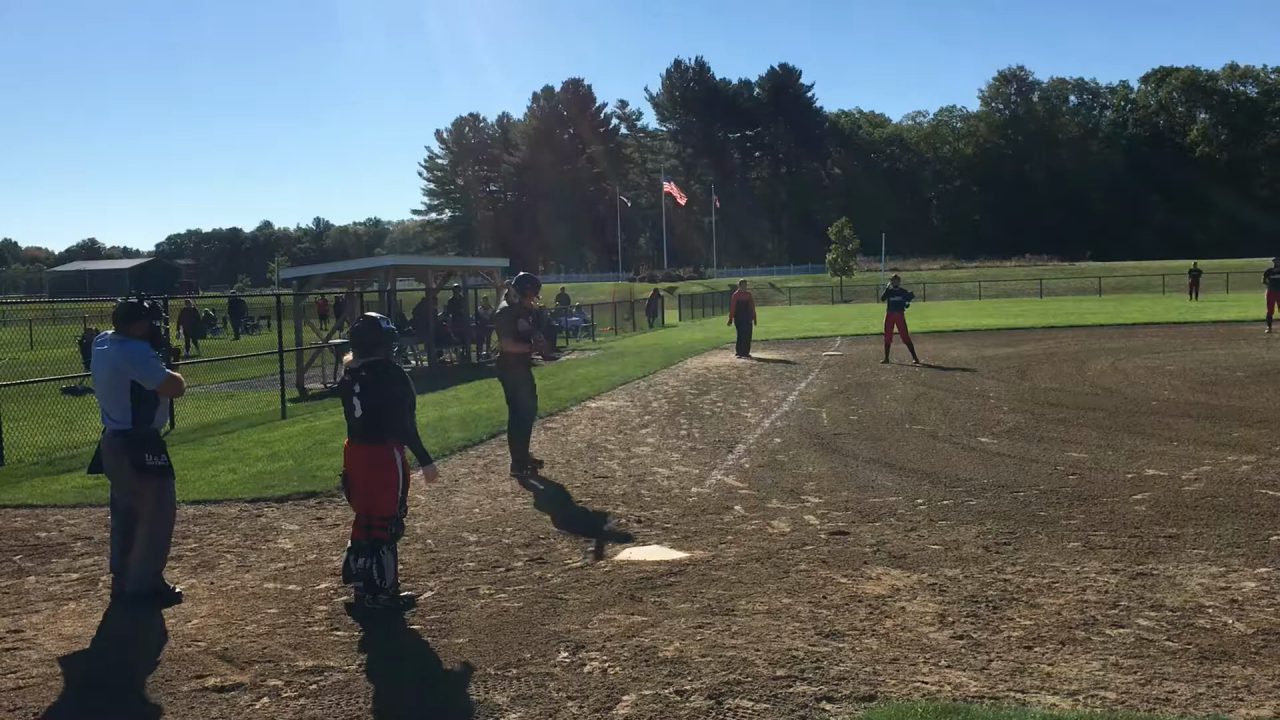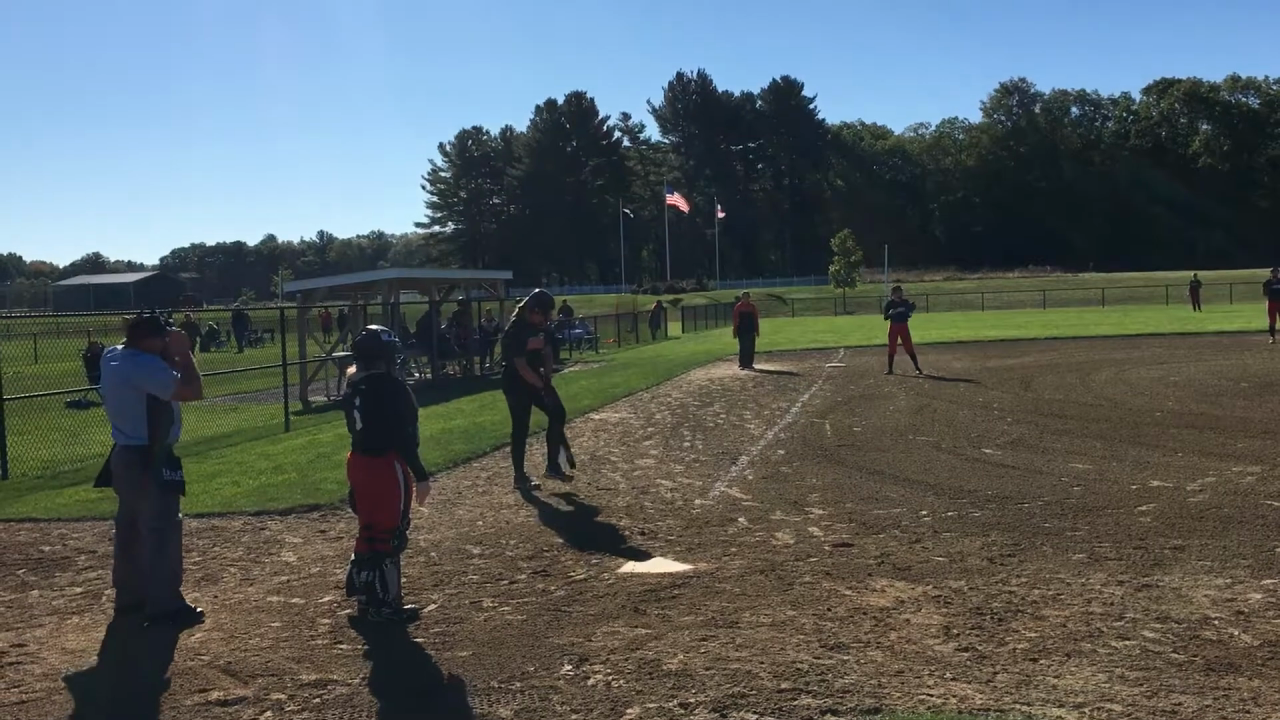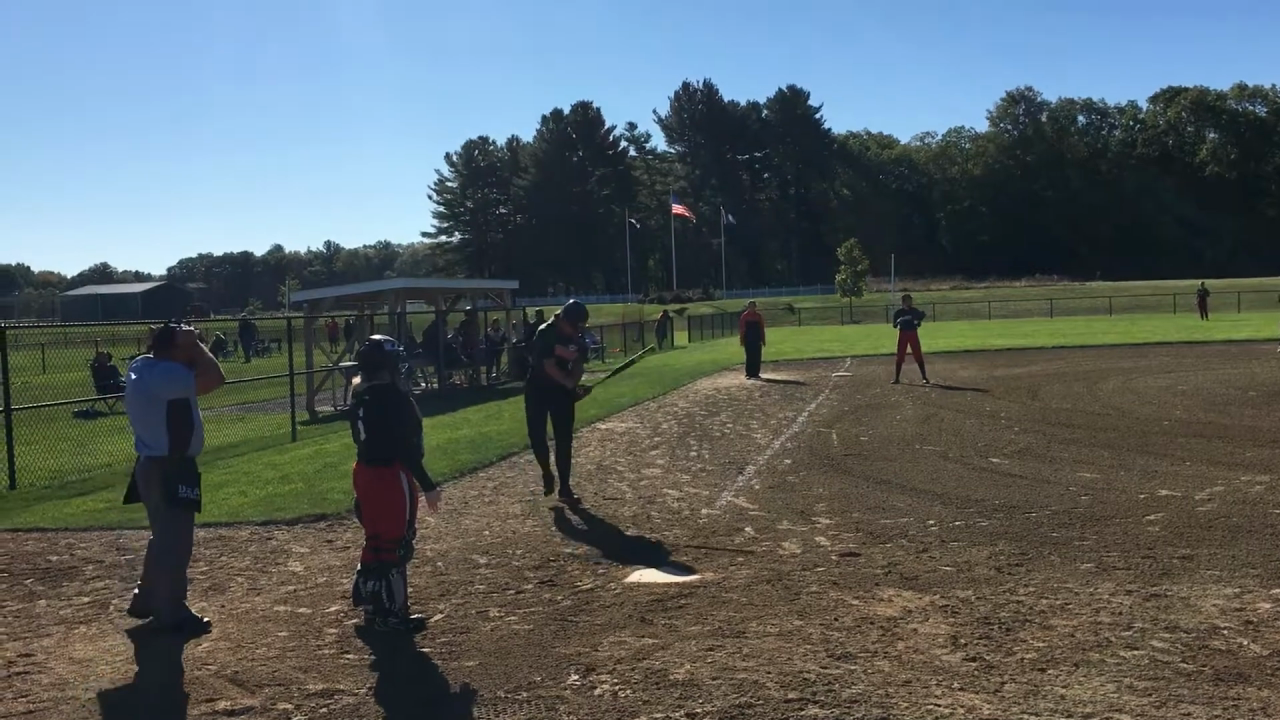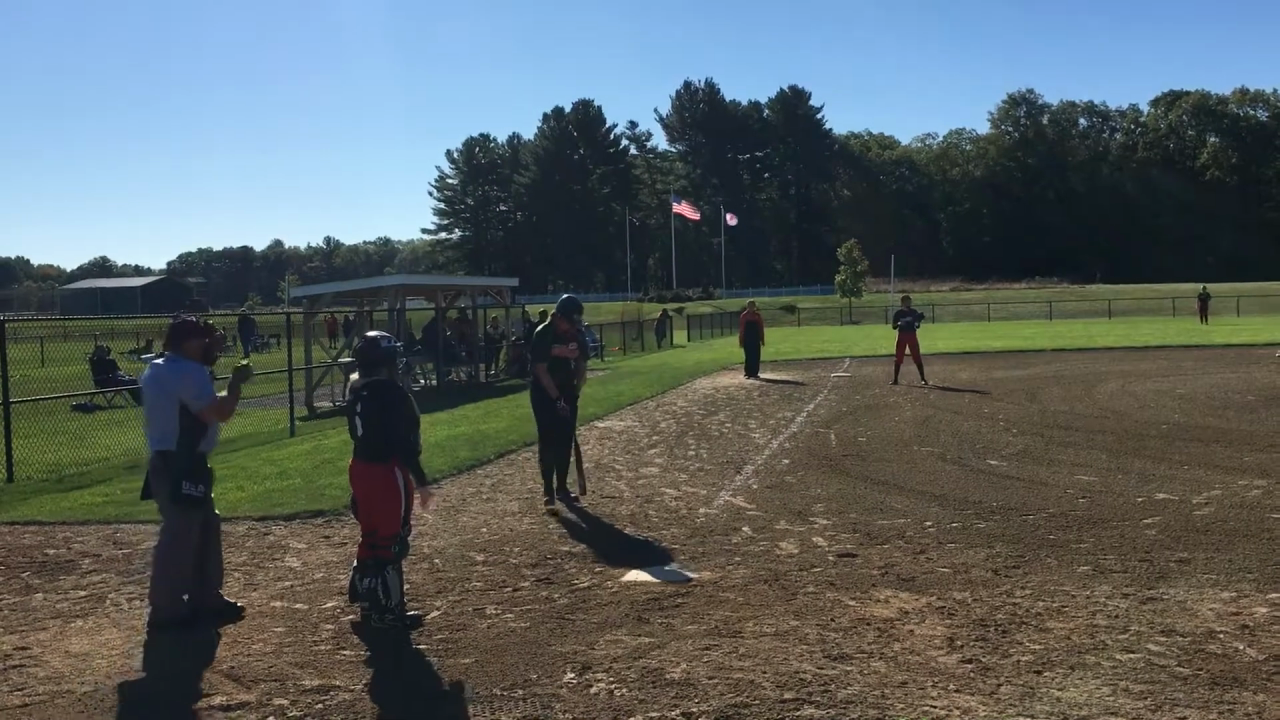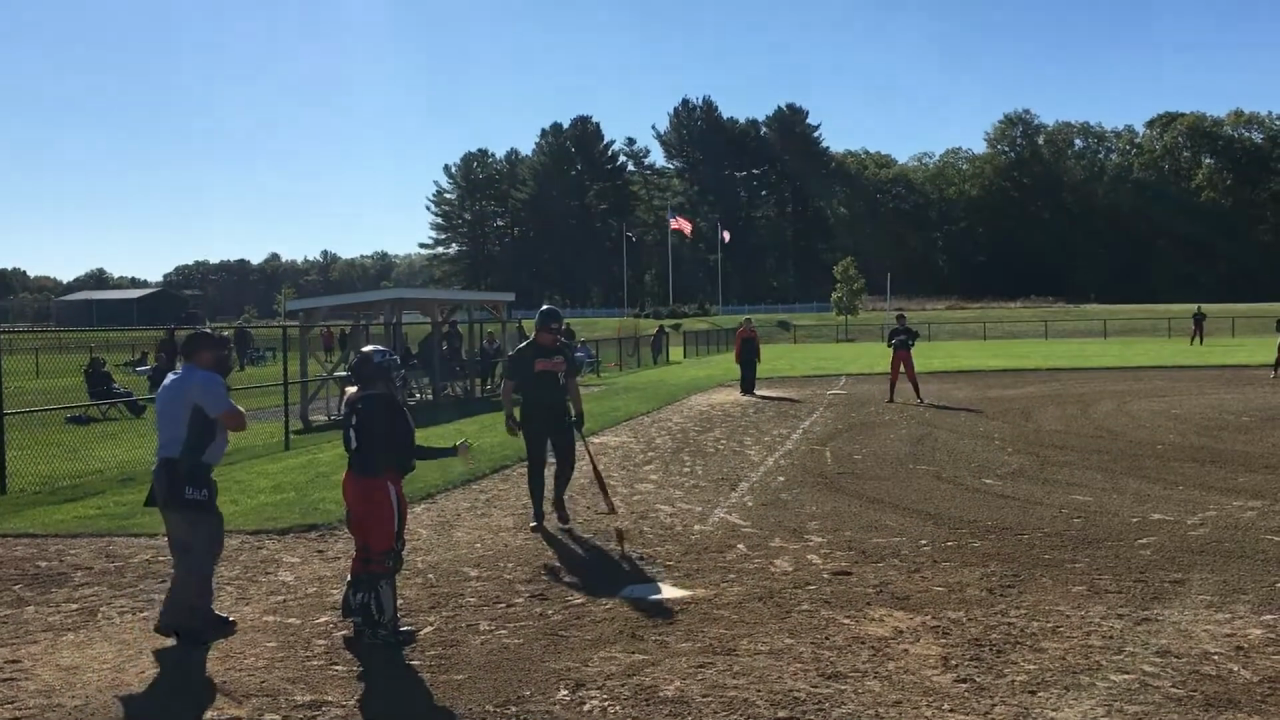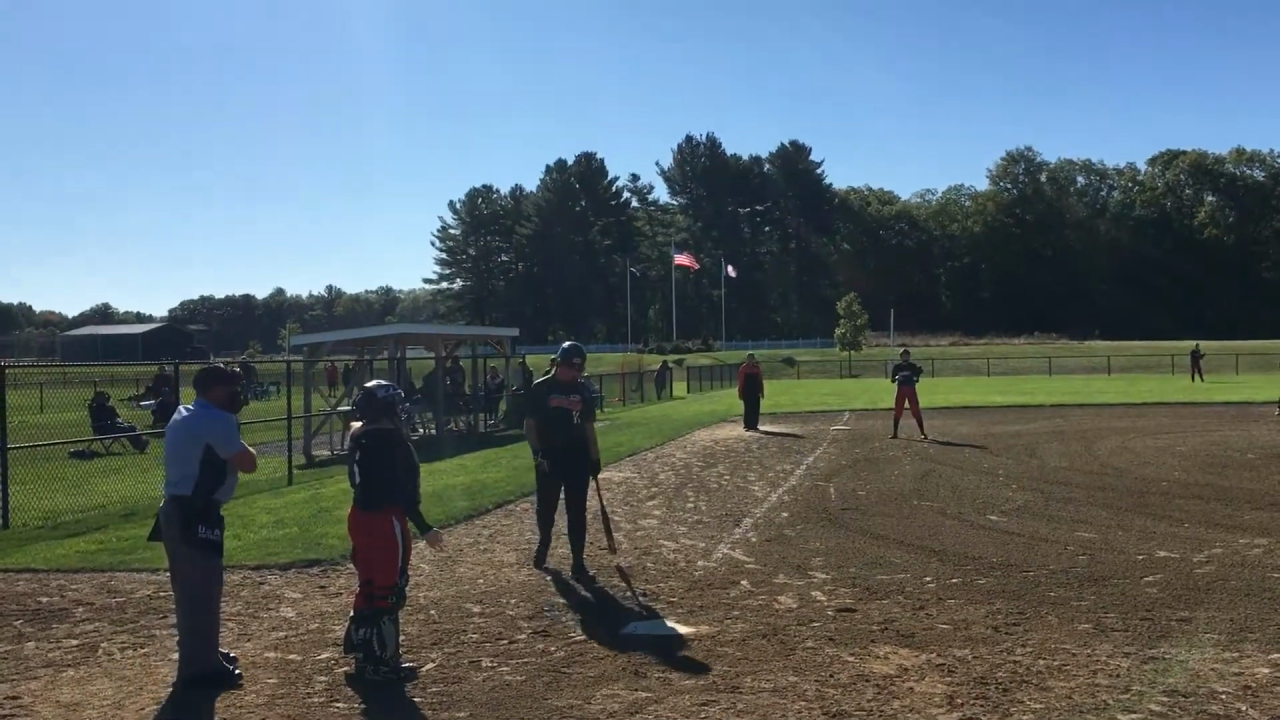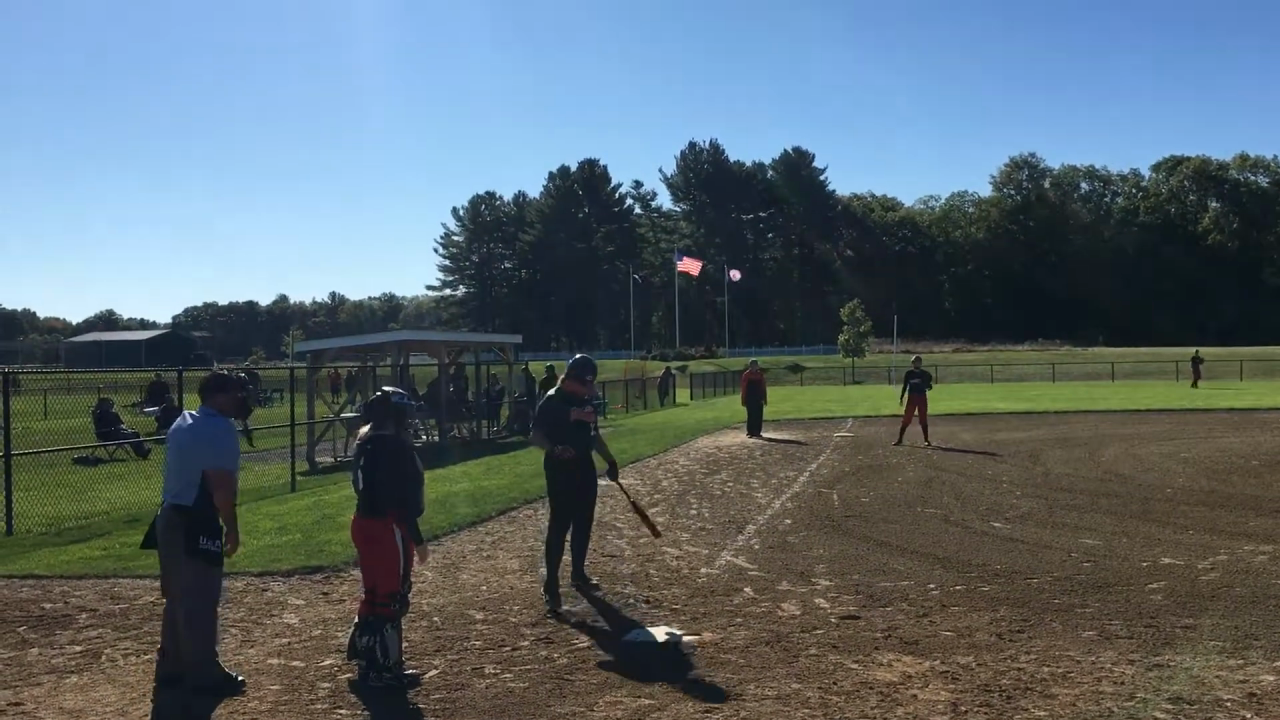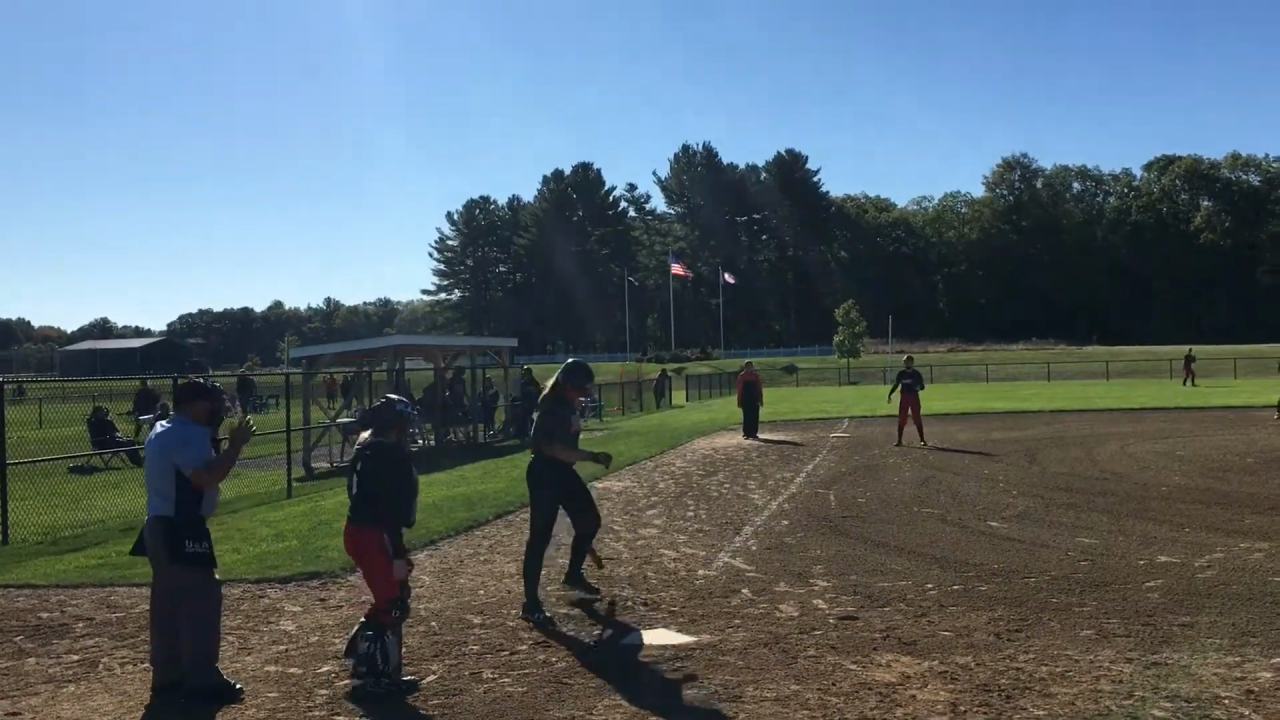
dt=0.5s
person 1, frame 1
left shoulder: (103, 344)
right shoulder: (136, 352)
right elbow: (175, 388)
right wrist: (166, 370)
left hip: (115, 442)
right hip: (138, 444)
left knee: (125, 514)
right knee: (156, 512)
left ankle: (124, 582)
right ankle: (145, 584)
person 1, frame 2
left shoulder: (112, 358)
right shoulder: (146, 366)
right elbow: (192, 391)
right wrist: (183, 353)
left hip: (125, 456)
right hip: (150, 460)
left knee: (130, 529)
right knee: (163, 530)
left ankle: (130, 596)
right ankle: (165, 603)
person 1, frame 3
left shoulder: (141, 368)
right shoulder: (166, 375)
right elbow: (214, 379)
right wrist: (194, 343)
left hip: (153, 466)
right hip: (171, 471)
left knee: (164, 537)
right knee: (174, 541)
left ankle: (147, 599)
right ankle: (171, 614)
person 1, frame 4
left shoulder: (157, 368)
right shoulder: (188, 372)
right elbow: (217, 412)
left wrist: (210, 352)
right wrist: (236, 382)
left hip: (170, 463)
right hip: (181, 468)
left knee: (205, 529)
right knee: (178, 538)
left ankle: (206, 599)
right ankle: (167, 610)
person 1, frame 5
left shoulder: (175, 381)
right shoulder: (204, 381)
right elbow: (237, 422)
right wrist: (231, 408)
left hip: (175, 474)
right hip: (186, 478)
left knee: (191, 548)
right knee: (204, 545)
left ankle: (198, 614)
right ankle: (176, 616)
person 1, frame 6
left shoulder: (182, 416)
right shoulder: (217, 420)
right elbow: (248, 464)
right wrist: (242, 448)
left hip: (177, 511)
right hip: (196, 516)
left knee: (192, 588)
right knee: (201, 590)
left ankle: (201, 654)
right ankle: (199, 667)
person 1, frame 7
left shoulder: (183, 422)
right shoulder: (220, 429)
right elbow: (221, 485)
right wrist: (232, 529)
left hip: (171, 518)
right hip: (196, 524)
left knee: (179, 597)
right knee: (201, 600)
left ankle: (173, 667)
right ankle: (204, 674)
person 1, frame 8
left shoulder: (164, 430)
right shoulder: (188, 434)
right elbow: (208, 479)
left wrist: (222, 440)
right wrist: (236, 443)
left hip: (161, 527)
right hip: (182, 532)
left knee: (167, 604)
right knee: (200, 602)
left ankle: (169, 676)
right ankle: (201, 680)
person 2, frame 1
left shoulder: (349, 374)
right shoulder: (390, 374)
left elbow: (353, 417)
right elbow: (402, 423)
right wrist: (424, 460)
left hip: (356, 451)
right hip: (384, 453)
left knee: (365, 519)
right knee: (386, 522)
left ankle: (363, 585)
right ankle: (381, 592)
person 2, frame 2
left shoulder: (354, 386)
right shoulder: (390, 387)
left elbow: (357, 428)
right elbow: (402, 436)
right wrist: (421, 475)
left hip: (360, 463)
right hip: (386, 465)
left knee: (369, 531)
right knee: (390, 535)
left ankle: (366, 598)
right ankle: (385, 604)
person 2, frame 3
left shoulder: (359, 395)
right shoulder: (394, 397)
left elbow: (364, 438)
right elbow: (406, 446)
right wrist: (427, 485)
left hip: (366, 473)
right hip: (391, 476)
left knee: (376, 541)
right knee: (395, 544)
left ankle: (372, 606)
right ankle: (391, 614)
person 2, frame 4
left shoulder: (357, 390)
right shoulder: (392, 393)
left elbow: (360, 432)
right elbow: (403, 441)
right wrist: (421, 480)
left hip: (362, 467)
right hip: (387, 472)
left knee: (372, 537)
right knee: (391, 540)
left ankle: (369, 602)
right ankle: (387, 609)
person 2, frame 5
left shoulder: (353, 403)
right shoulder: (387, 406)
right elbow: (406, 450)
right wrist: (453, 451)
left hip: (356, 481)
right hip: (381, 485)
left knee: (366, 550)
right knee: (385, 554)
left ankle: (362, 616)
right ankle: (381, 624)
person 2, frame 6
left shoulder: (360, 437)
right shoulder: (391, 440)
right elbow: (402, 490)
right wrist: (425, 528)
left hip: (361, 516)
right hip: (385, 521)
left knee: (370, 587)
right knee: (389, 591)
left ankle: (365, 654)
right ankle: (381, 662)
person 2, frame 7
left shoulder: (367, 442)
right shoulder: (395, 447)
right elbow: (403, 497)
right wrist: (417, 538)
left hip: (365, 523)
right hip: (387, 527)
left knee: (375, 594)
right knee: (391, 599)
left ankle: (367, 660)
right ankle: (383, 669)
person 2, frame 8
left shoulder: (366, 449)
right shoulder: (391, 455)
right elbow: (391, 509)
right wrist: (397, 553)
left hip: (358, 531)
right hip: (374, 536)
left knee: (386, 599)
right knee: (392, 606)
left ankle: (365, 663)
right ankle: (382, 677)
person 3, frame 1
left shoulder: (526, 310)
right shoulder: (505, 313)
left elbow: (532, 334)
right elbow: (507, 345)
left wrist: (538, 342)
right wrist: (532, 347)
left hip: (522, 366)
right hip: (510, 368)
left knee: (529, 410)
right knee: (518, 413)
left ankle: (523, 456)
right ankle: (517, 464)
person 3, frame 2
left shoulder: (539, 326)
right shoulder: (515, 330)
left elbow: (545, 350)
right elbow: (521, 366)
left wrist: (547, 374)
right wrist: (542, 387)
left hip: (537, 379)
right hip: (516, 383)
left knee: (558, 414)
right knee: (521, 428)
left ankle: (553, 466)
right ankle: (519, 476)
person 3, frame 3
left shoulder: (576, 338)
right shoulder: (545, 334)
left elbow: (578, 365)
right elbow: (549, 368)
left wrist: (574, 386)
right wrist: (572, 385)
left hip: (562, 390)
right hip: (538, 389)
left knee: (564, 439)
right knee: (537, 433)
left ankle: (564, 488)
right ankle: (547, 473)
person 3, frame 4
left shoulder: (577, 336)
right shoulder: (542, 335)
left elbow: (581, 367)
right elbow: (541, 371)
left wrist: (574, 394)
right wrist: (557, 398)
left hip: (567, 392)
right hip: (545, 394)
left knee: (565, 441)
right knee: (547, 440)
left ankle: (561, 487)
right ankle: (548, 489)
person 3, frame 5
left shoulder: (565, 349)
right shoulder: (523, 352)
left elbow: (571, 383)
right elbow: (508, 387)
left wrist: (578, 413)
right wrist: (509, 415)
left hip: (559, 412)
right hip: (533, 414)
left knee: (567, 460)
right knee: (536, 465)
left ankle: (559, 500)
right ankle: (537, 513)
person 3, frame 6
left shoulder: (583, 391)
right shoulder: (541, 388)
left elbow: (588, 426)
right elbow: (529, 425)
left wrist: (595, 458)
right wrist: (537, 453)
left hip: (578, 456)
right hip: (549, 457)
left knee: (577, 511)
right knee: (546, 506)
left ankle: (578, 564)
right ankle: (544, 541)
person 3, frame 7
left shoulder: (587, 400)
right shoulder: (553, 400)
right elbow: (535, 435)
left wrist: (610, 461)
right wrist: (553, 449)
left hip: (585, 467)
right hip: (560, 469)
left knee: (584, 523)
right knee: (560, 525)
left ankle: (578, 573)
right ankle: (551, 586)
person 3, frame 8
left shoulder: (566, 404)
right shoulder: (554, 407)
right elbow: (553, 449)
right wrist: (593, 457)
left hip: (563, 473)
right hip: (545, 475)
left knee: (589, 521)
right knee: (540, 537)
left ankle: (574, 575)
right ankle: (530, 603)
